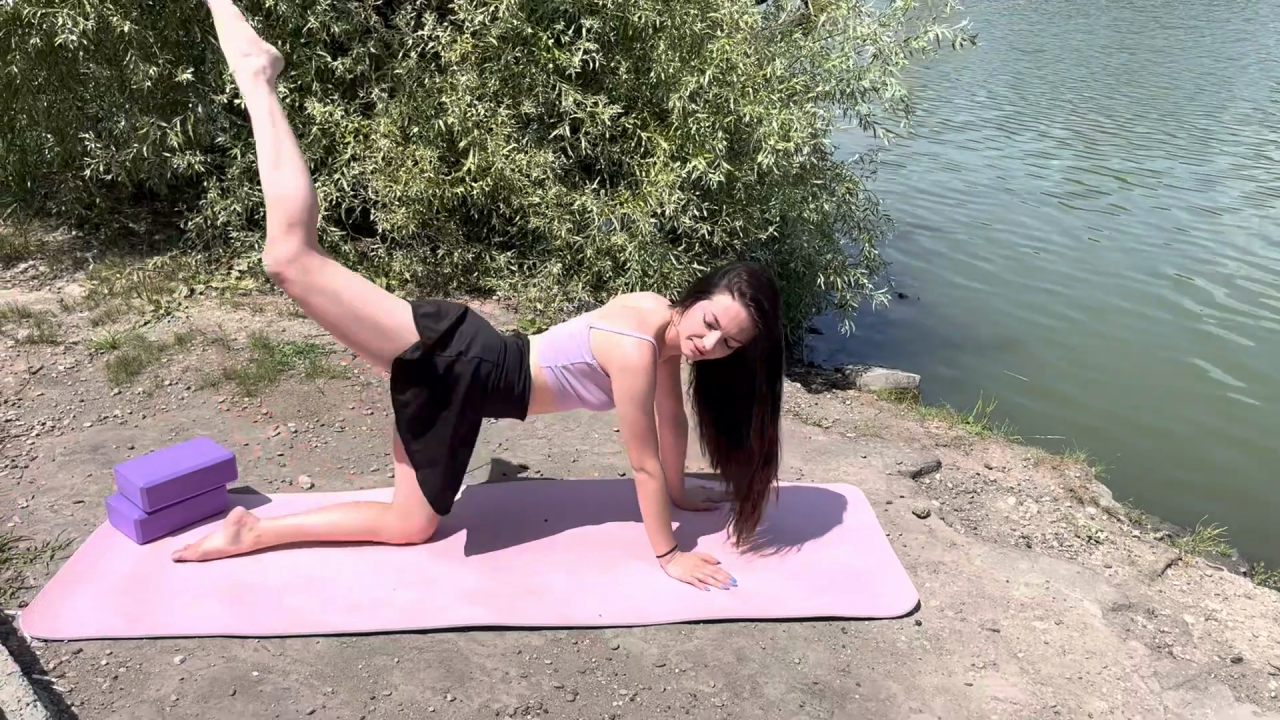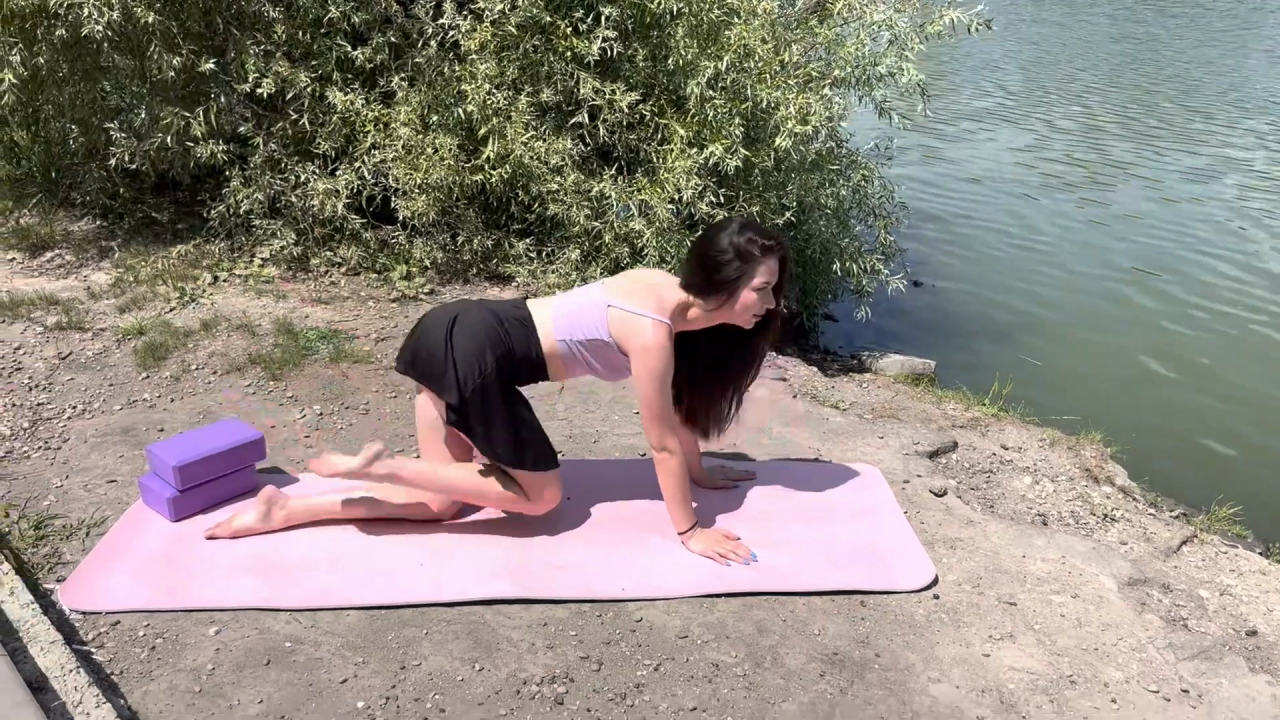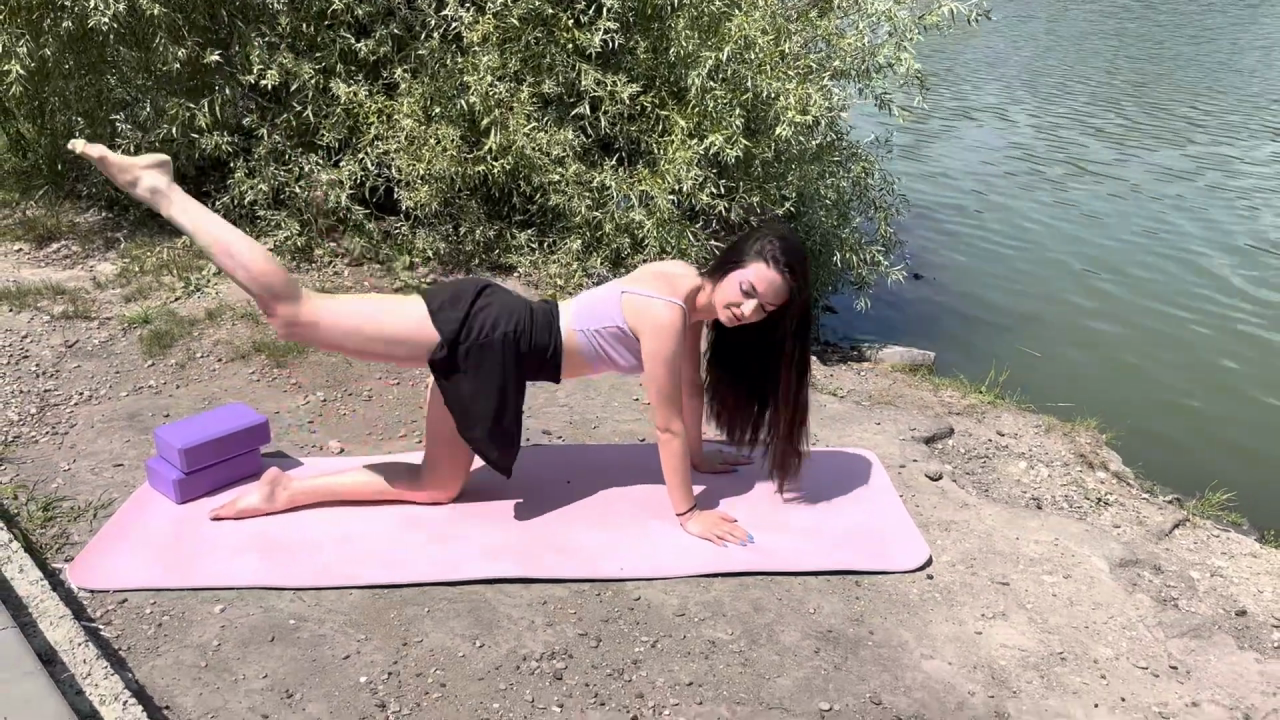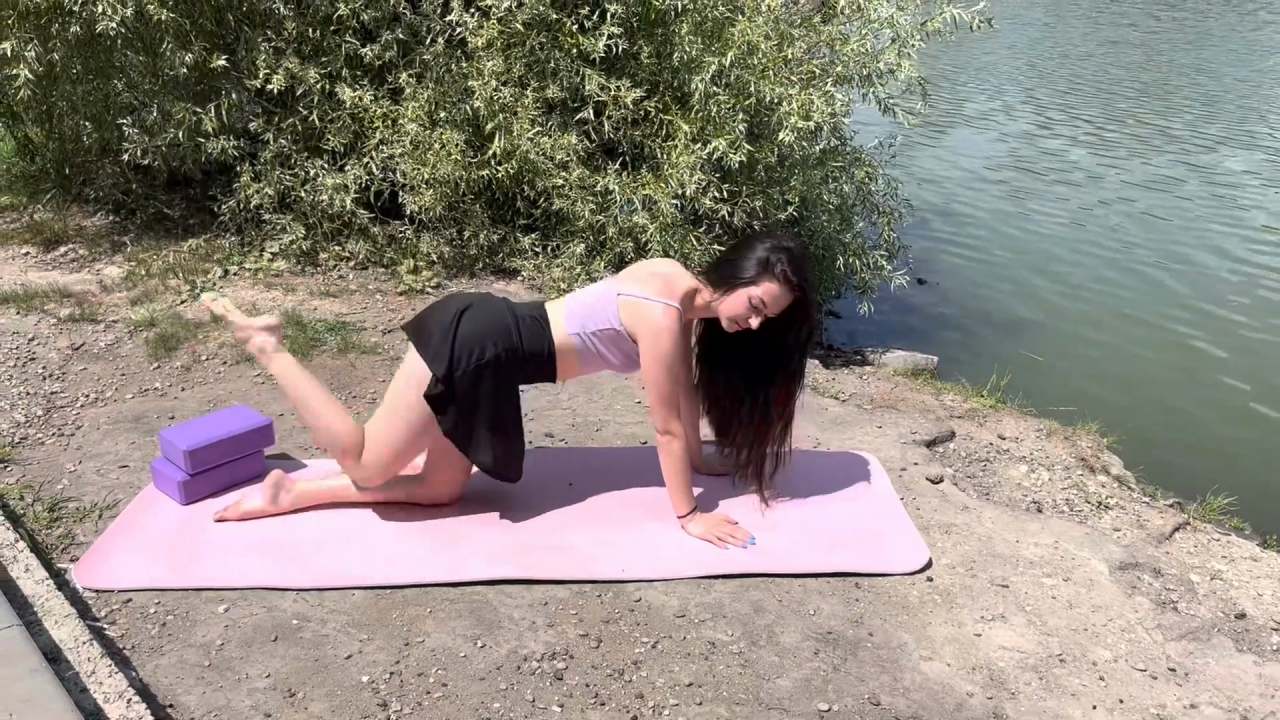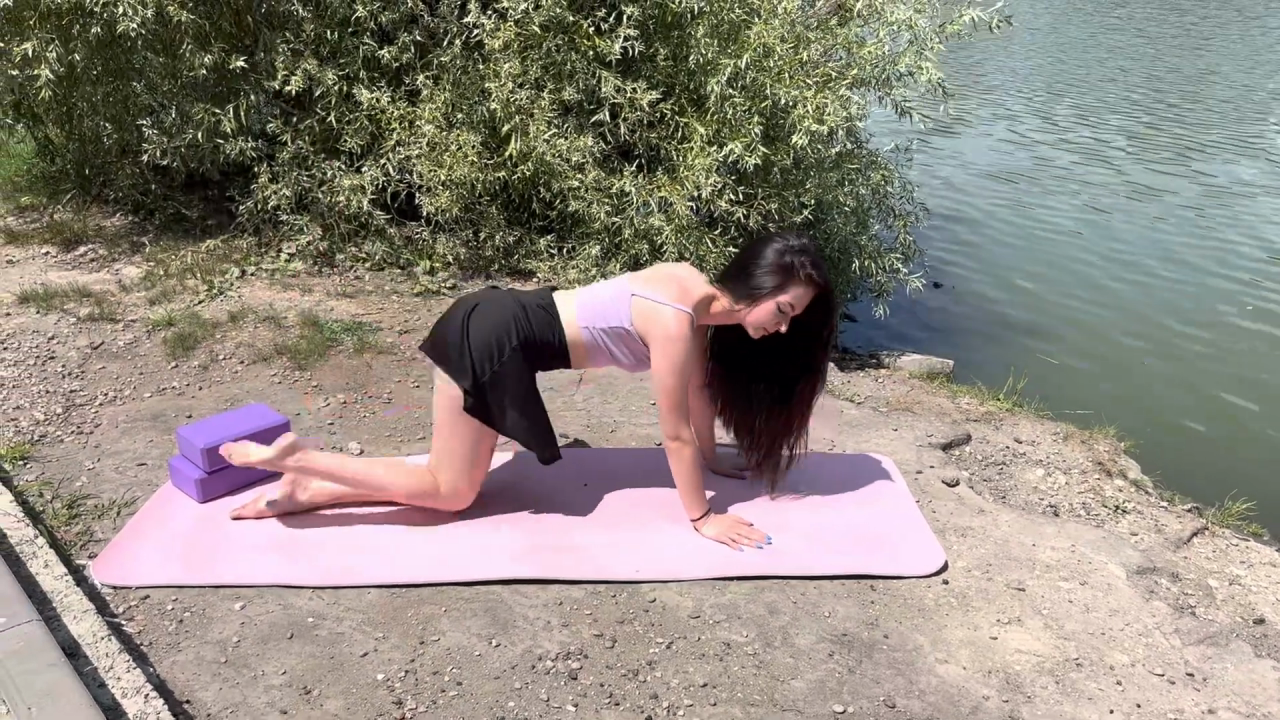
dt=1s
person 1, frame 1
left shoulder: (665, 327)
right shoulder: (635, 350)
left elbow: (671, 428)
right elbow: (644, 464)
left wrist: (678, 498)
right wrist: (668, 554)
left hip: (457, 385)
right hip: (447, 355)
left knee: (411, 526)
right knee: (289, 257)
left ankle: (253, 531)
right ankle: (257, 79)
person 1, frame 2
left shoulder: (671, 290)
right shoulder: (652, 329)
left elbow: (679, 401)
right elbow: (662, 441)
left wrist: (697, 471)
right wrist: (688, 530)
left hip: (463, 332)
right hip: (474, 353)
left knee: (440, 502)
right knee: (541, 496)
left ankle: (281, 508)
right ankle: (382, 466)
person 1, frame 3
left shoulder: (687, 284)
right shoulder: (668, 308)
left elbow: (683, 390)
right elbow: (667, 424)
left wrist: (699, 457)
right wrist: (688, 510)
left hip: (493, 361)
right hip: (484, 331)
left knee: (439, 485)
right knee: (291, 310)
left ankle: (284, 491)
right ankle: (161, 189)
person 1, frame 4
left shoulder: (681, 284)
right shoulder: (665, 315)
left elbow: (685, 388)
right elbow: (667, 425)
left wrist: (699, 458)
right wrist: (688, 513)
left hip: (484, 329)
right hip: (477, 345)
left knee: (441, 485)
right knee: (369, 465)
left ankle: (290, 491)
right ankle: (265, 344)
person 1, frame 5
left shoulder: (699, 286)
right shoulder: (676, 319)
left elbow: (701, 388)
right elbow: (676, 432)
left wrist: (708, 457)
right wrist: (699, 516)
left hip: (507, 324)
right hip: (490, 338)
left knee: (461, 482)
right knee: (446, 492)
left ankle: (306, 484)
right ankle: (294, 457)
